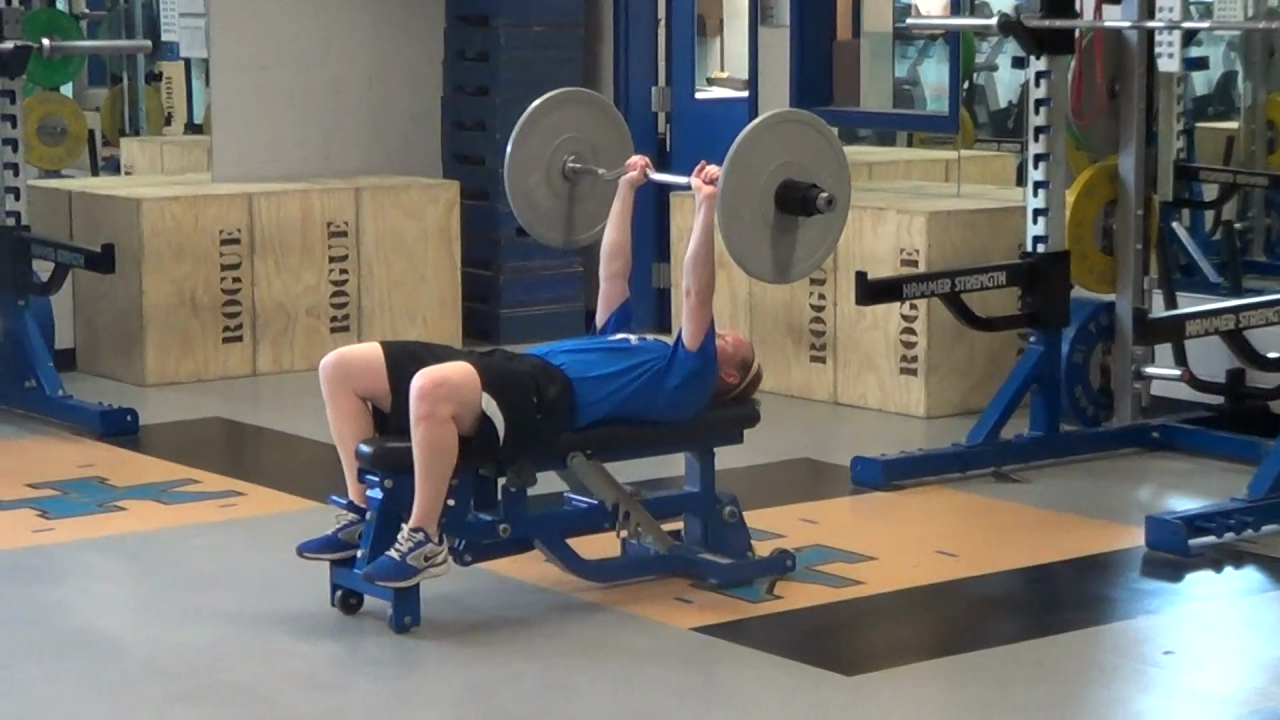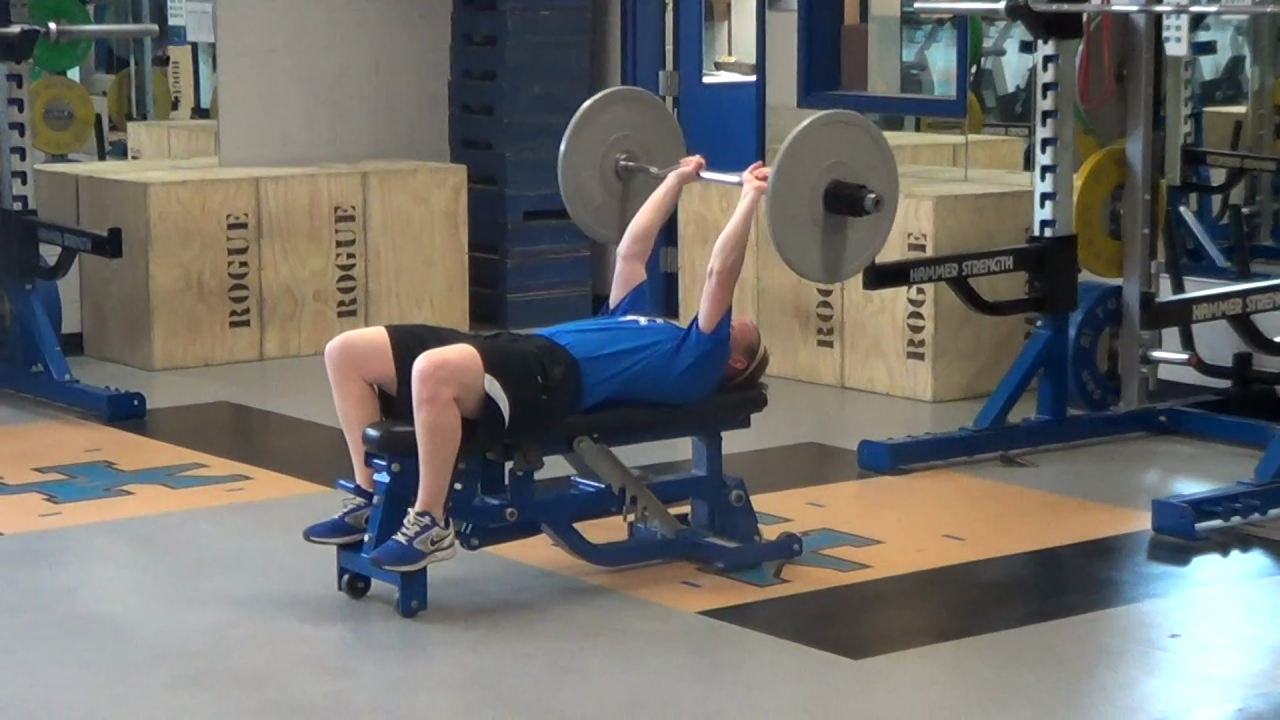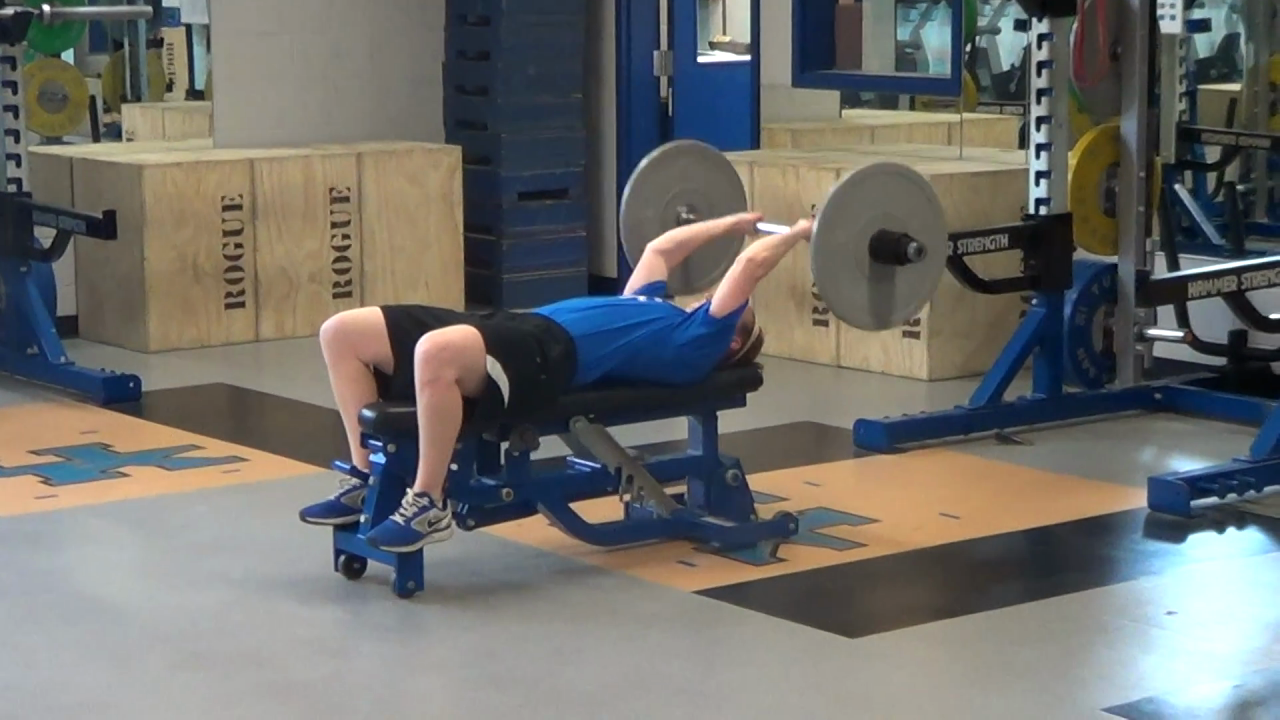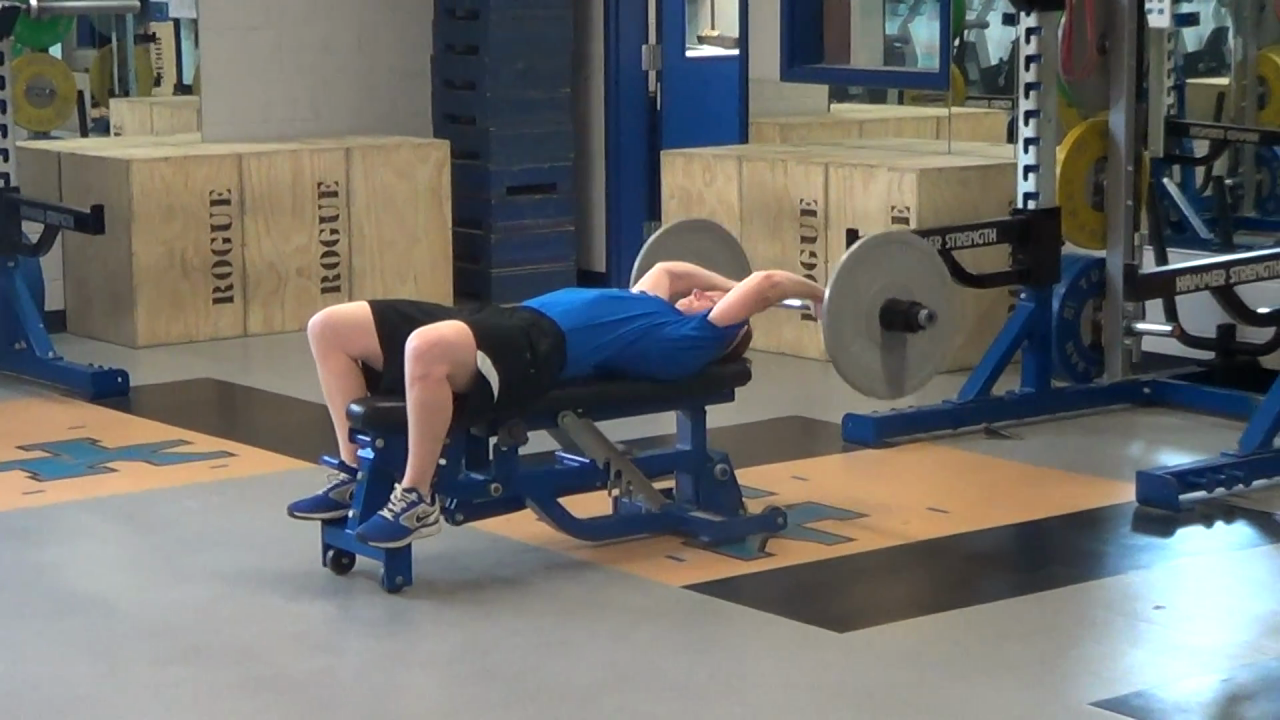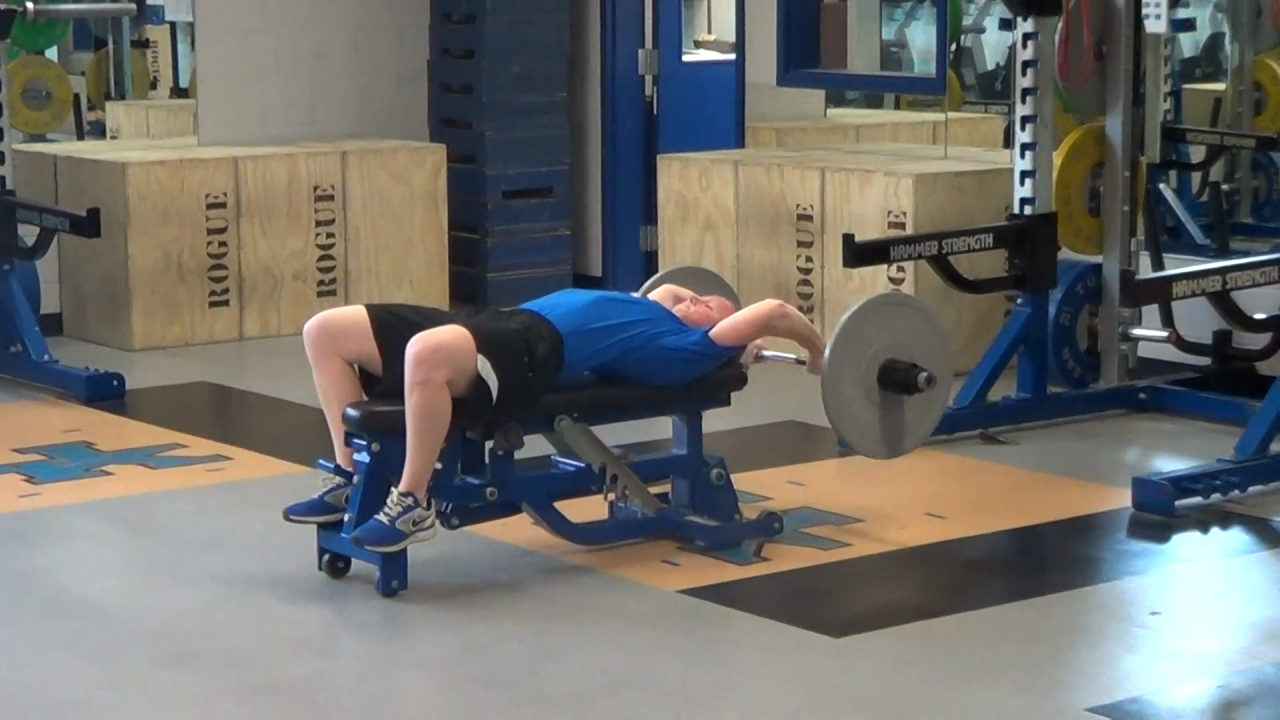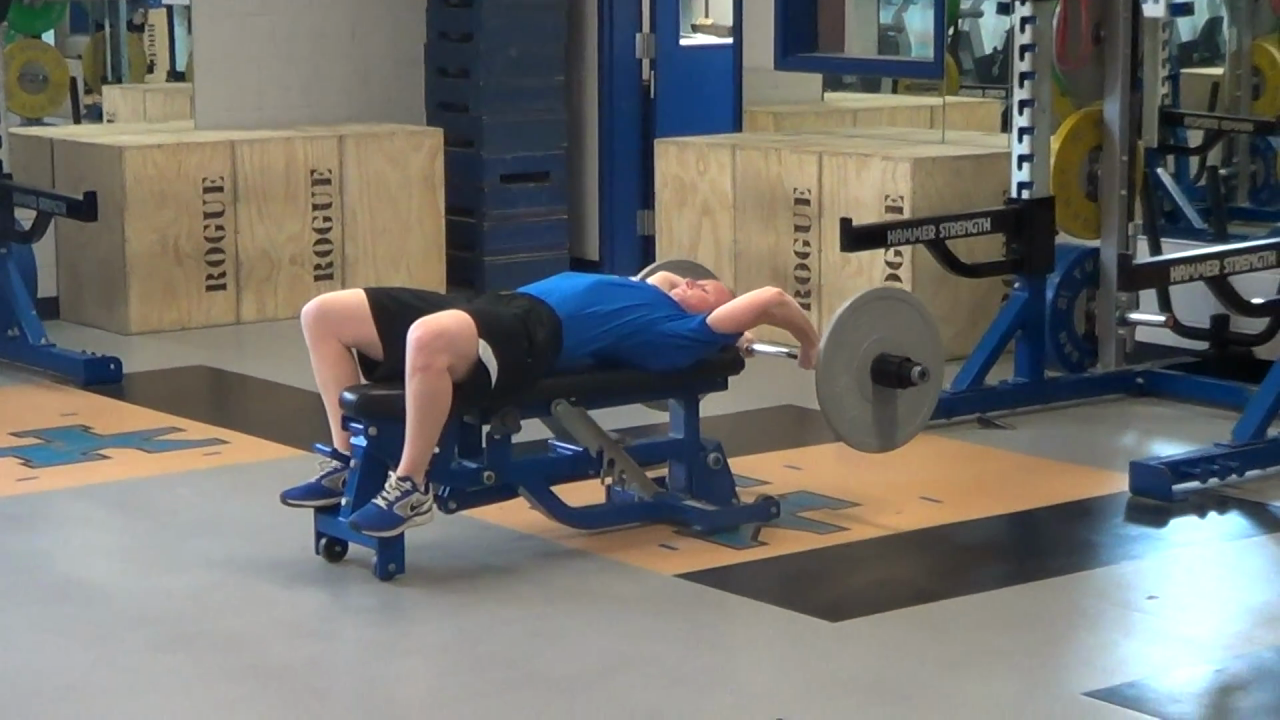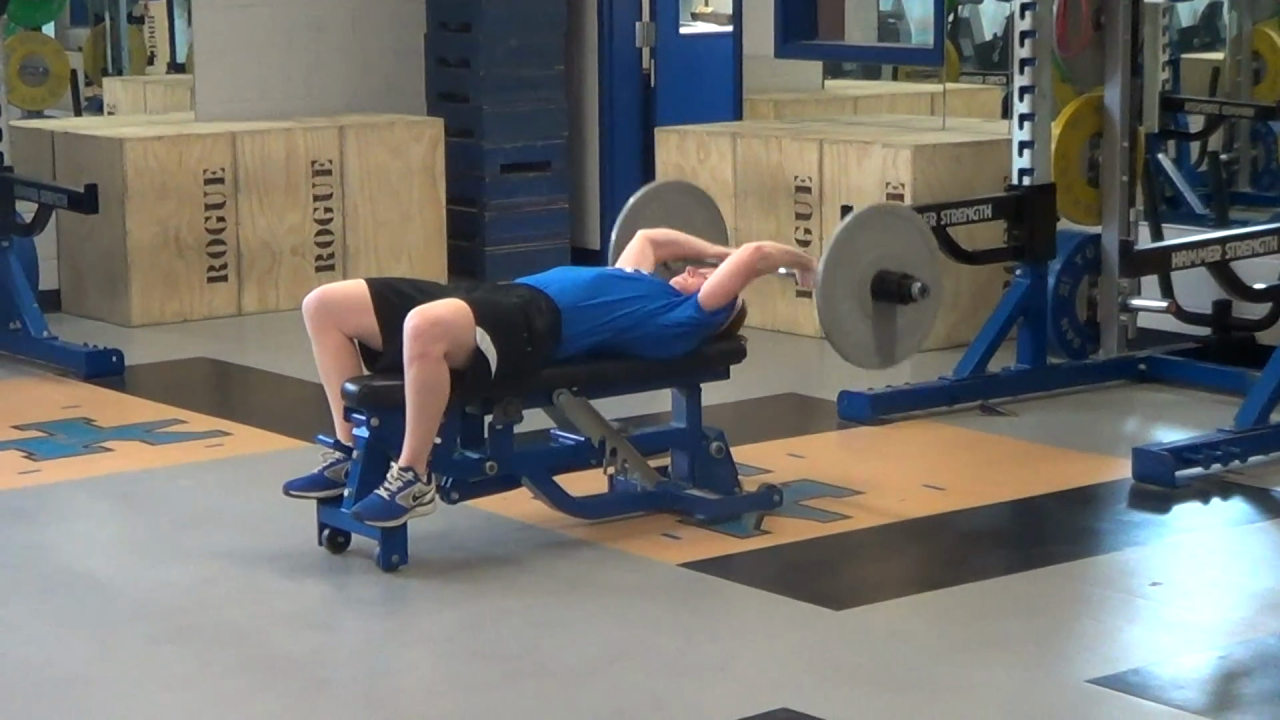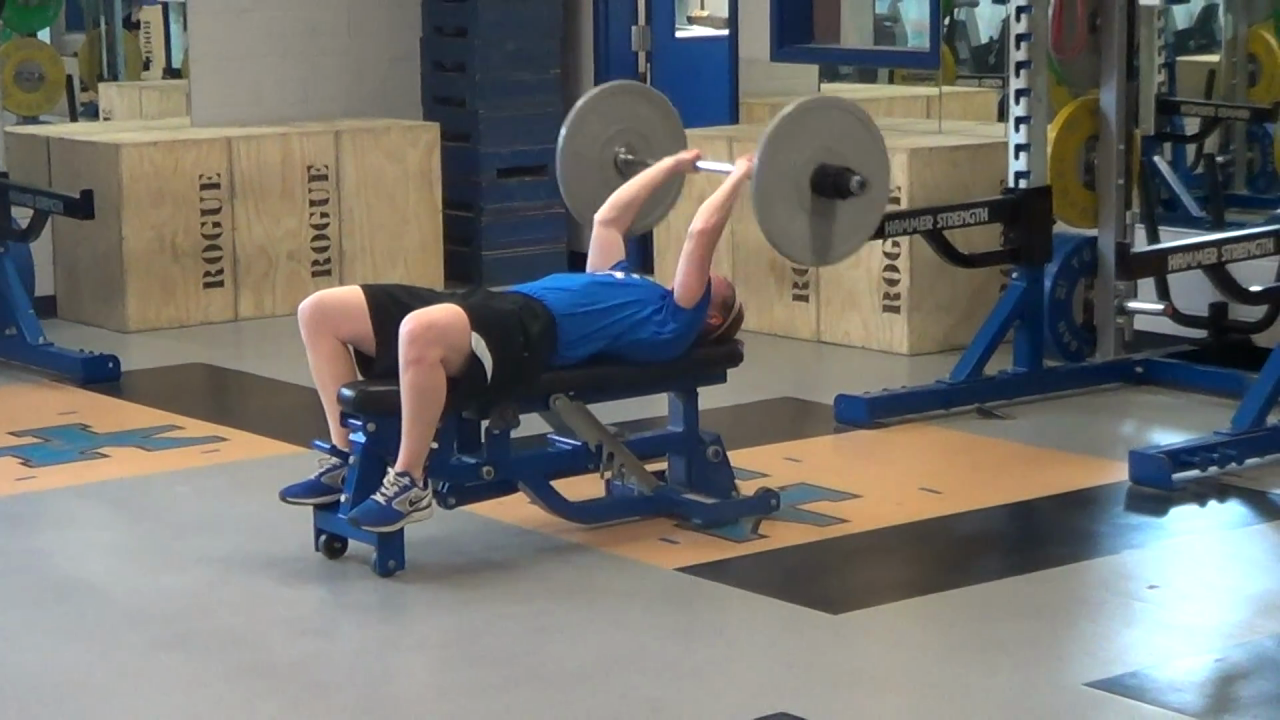
dt=0.4s
person 1, frame 1
left shoulder: (686, 382)
right shoulder: (633, 346)
left elbow: (696, 295)
right elbow: (613, 273)
left wrist: (706, 204)
right wrist: (626, 188)
left hip: (543, 396)
right hip: (510, 366)
left knee: (432, 389)
right knee: (339, 367)
left ankle: (424, 540)
right ankle: (363, 514)
person 1, frame 2
left shoulder: (696, 366)
right shoulder: (644, 325)
left elbow: (720, 276)
right elbow: (630, 254)
left wrist: (751, 197)
right wrist: (675, 181)
left hip: (551, 377)
right hip: (520, 350)
left knee: (434, 372)
right knee: (346, 351)
left ankle: (430, 525)
right ankle: (370, 497)
person 1, frame 3
left shoulder: (697, 344)
right shoulder: (655, 313)
left elbow: (750, 266)
right elbow: (659, 250)
left wrist: (799, 232)
right wrist: (735, 222)
left hip: (549, 352)
right hip: (519, 327)
left knee: (436, 352)
right knee: (341, 332)
left ankle: (428, 504)
right ankle: (366, 478)
person 1, frame 4
left shoulder: (690, 342)
right shoulder: (654, 311)
left elbow: (762, 286)
right elbow: (667, 269)
left wrist: (815, 290)
right wrist: (736, 282)
left hip: (539, 346)
right hip: (507, 320)
left knee: (426, 349)
right knee: (330, 326)
left ankle: (416, 499)
right ankle: (356, 472)
person 1, frame 5
left shoulder: (687, 349)
right shoulder: (658, 322)
left elbow: (769, 311)
right elbow: (666, 290)
left wrist: (817, 348)
right wrist: (743, 341)
left hip: (536, 348)
right hip: (505, 322)
left knee: (426, 353)
right knee: (325, 331)
left ankle: (412, 503)
right ankle: (351, 477)
person 1, frame 6
left shoulder: (684, 333)
right shoulder: (655, 307)
left elbow: (769, 298)
right elbow: (661, 277)
left wrist: (810, 341)
left hip: (536, 331)
right hip: (500, 306)
left knee: (429, 338)
right knee: (323, 314)
left ankle: (410, 487)
right ankle: (347, 462)
person 1, frame 7
left shoulder: (681, 322)
right shoulder: (644, 291)
left elbow: (752, 257)
right elbow: (648, 235)
left wrist: (799, 259)
right wrist: (718, 249)
left hip: (534, 321)
right hip: (498, 298)
left knee: (424, 327)
right knee: (324, 305)
left ankle: (411, 477)
right ankle: (350, 451)
person 1, frame 8
left shoulder: (674, 326)
right shoulder: (624, 283)
left elbow: (700, 236)
right elbow: (607, 218)
left wrist: (741, 176)
right wrist: (672, 164)
left hip: (529, 332)
right hip: (493, 306)
left knee: (420, 332)
right knee: (319, 311)
left ankle: (409, 485)
right ankle: (346, 461)
